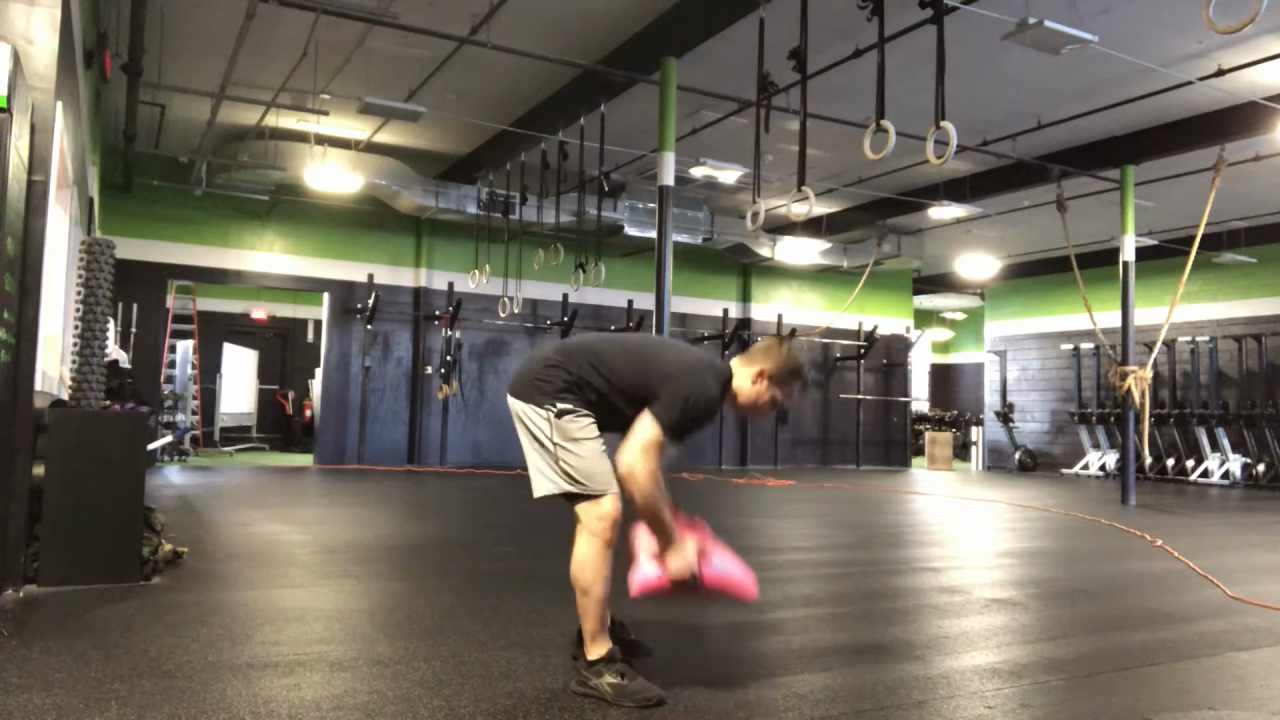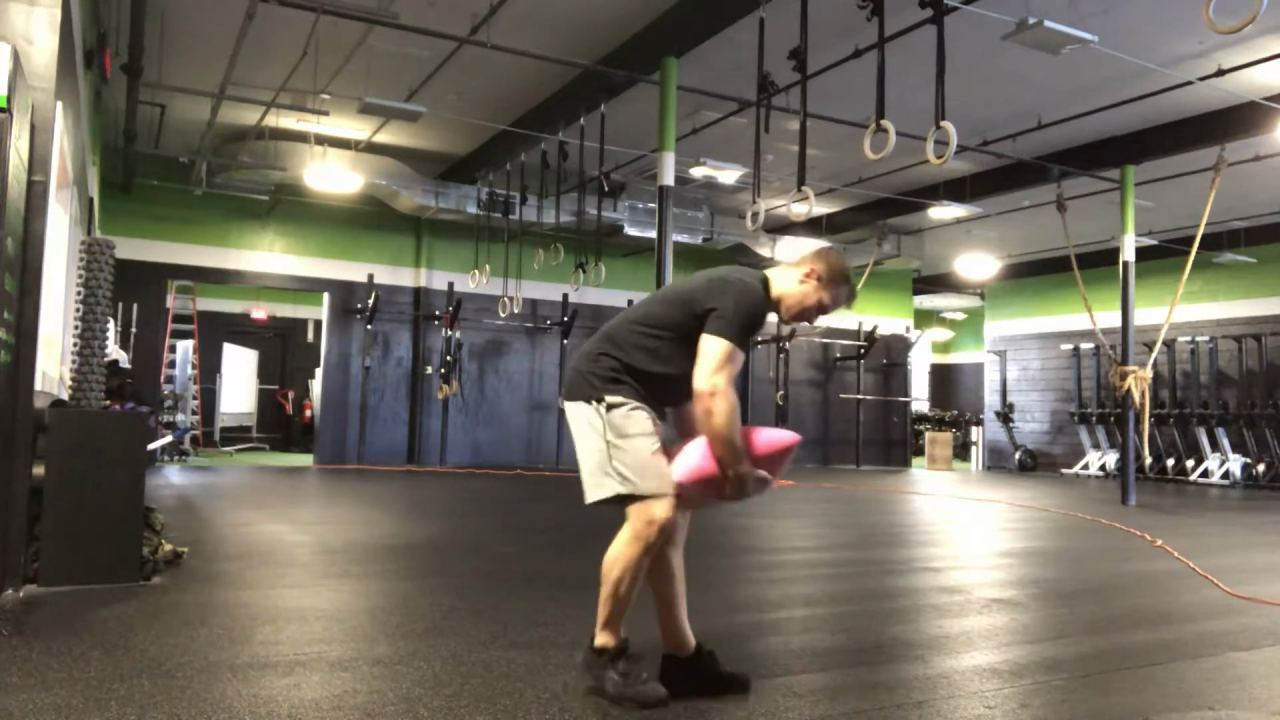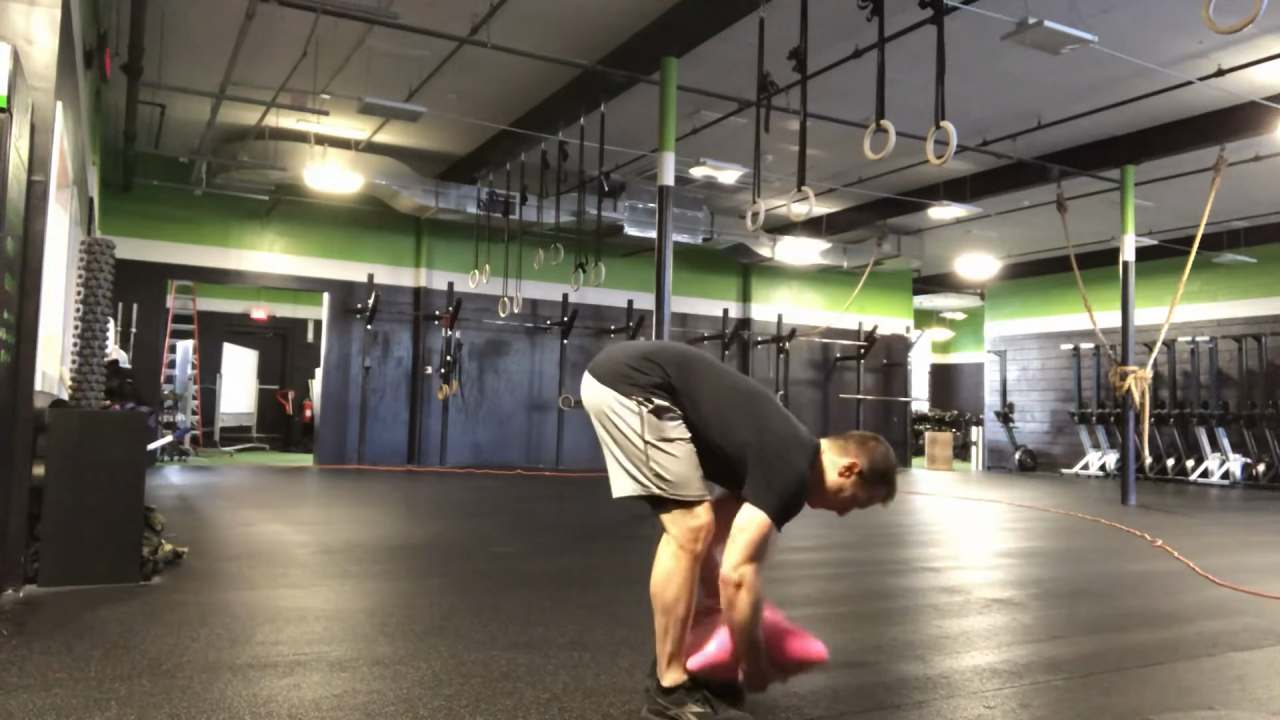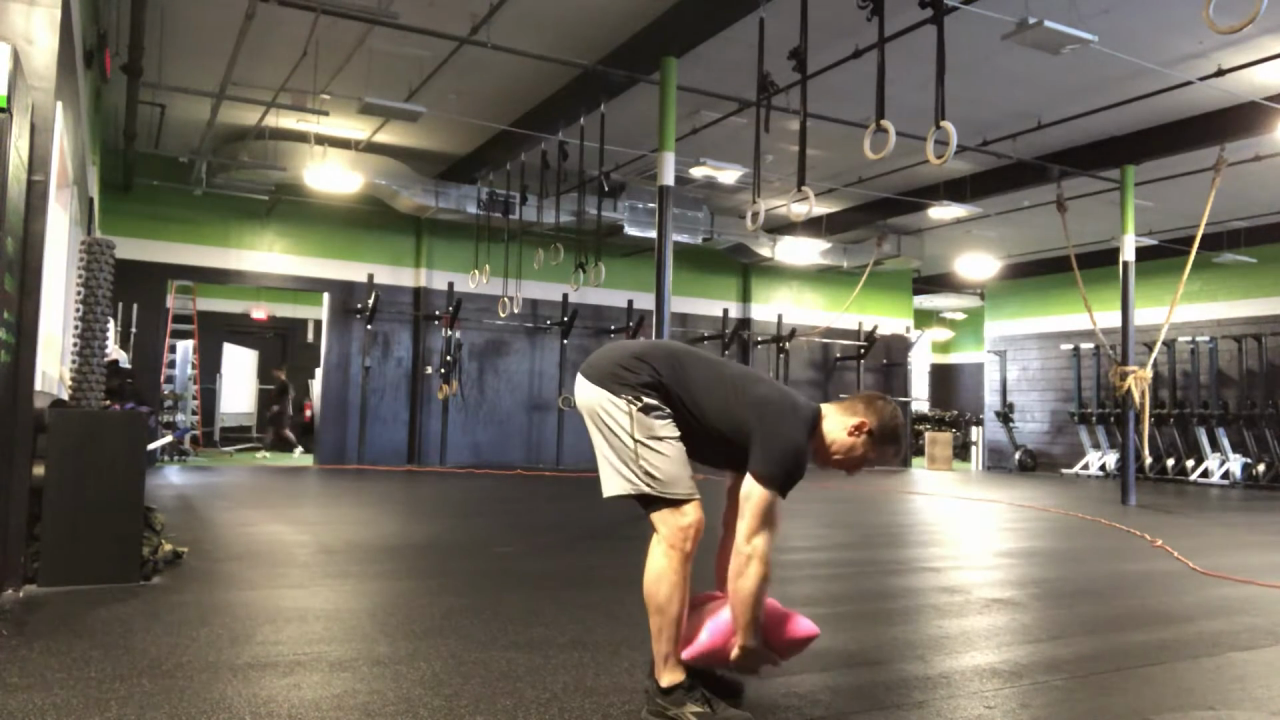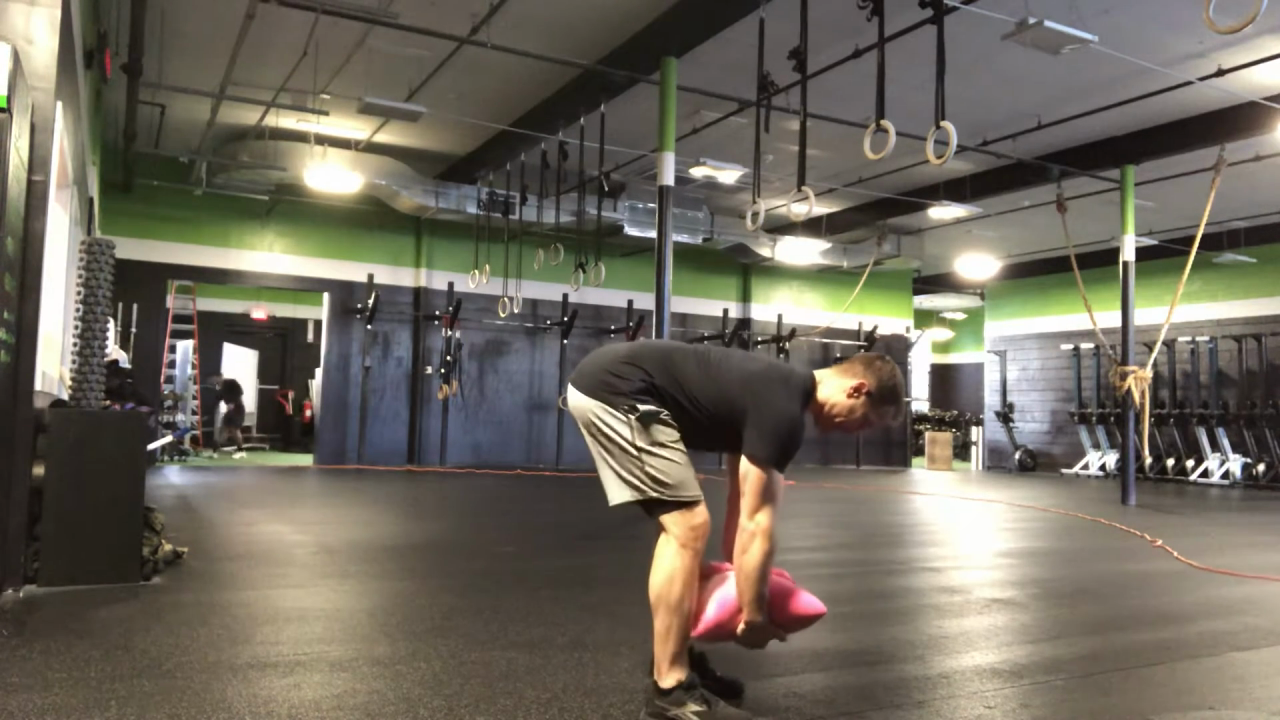
dt=1s
person 1, frame 1
left shoulder: (703, 375)
right shoulder: (701, 391)
left elbow: (642, 454)
right elbow: (632, 463)
left wrist: (667, 535)
right wrist: (673, 545)
left hip: (544, 386)
right hip: (549, 392)
left knee: (596, 511)
right knee: (602, 516)
left ankle: (598, 630)
right ankle: (597, 663)
person 1, frame 2
left shoulder: (738, 292)
right shoulder: (745, 295)
left elbow: (690, 386)
right elbow: (711, 388)
right wrist: (738, 471)
left hip: (629, 393)
right hip: (606, 387)
left knee: (672, 518)
right knee: (654, 514)
left ankle: (683, 658)
right ankle: (604, 650)
person 1, frame 3
left shoulder: (782, 451)
right shoulder: (790, 469)
left elbow: (716, 538)
right elbow: (738, 573)
left wrist: (715, 612)
right wrist: (752, 666)
left hip: (617, 374)
right hip: (629, 384)
left knee: (689, 531)
right knee: (690, 531)
left ankle: (674, 660)
person 1, frame 4
left shoulder: (784, 420)
right shoulder: (790, 437)
left elbow: (737, 530)
right elbow: (751, 545)
left wrist: (726, 606)
right wrist: (747, 641)
left hip: (612, 379)
right hip: (621, 384)
left knee: (675, 527)
right knee: (681, 529)
left ankle: (674, 659)
person 1, frame 5
left shoulder: (778, 390)
right shoulder: (782, 409)
left elbow: (741, 512)
right elbow: (756, 524)
left wrist: (733, 581)
right wrist: (753, 616)
left hip: (603, 383)
right hip: (614, 390)
left knee: (681, 525)
right knee: (688, 528)
left ankle: (674, 658)
